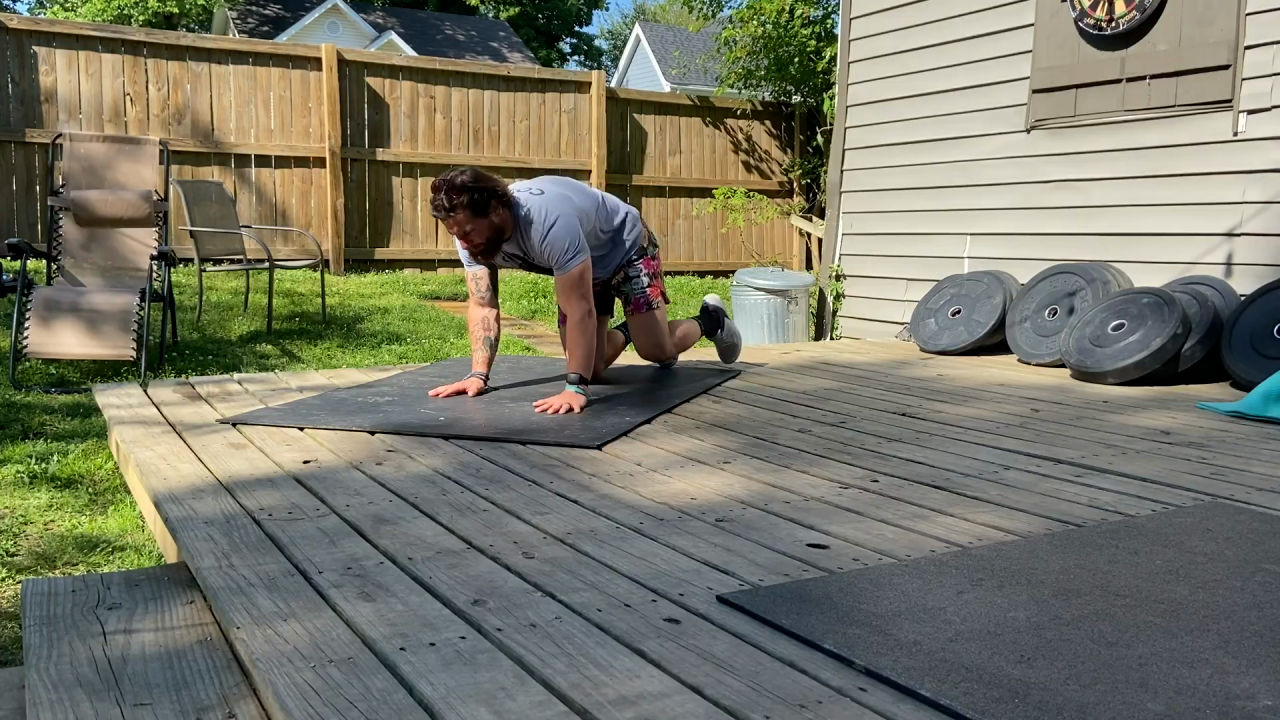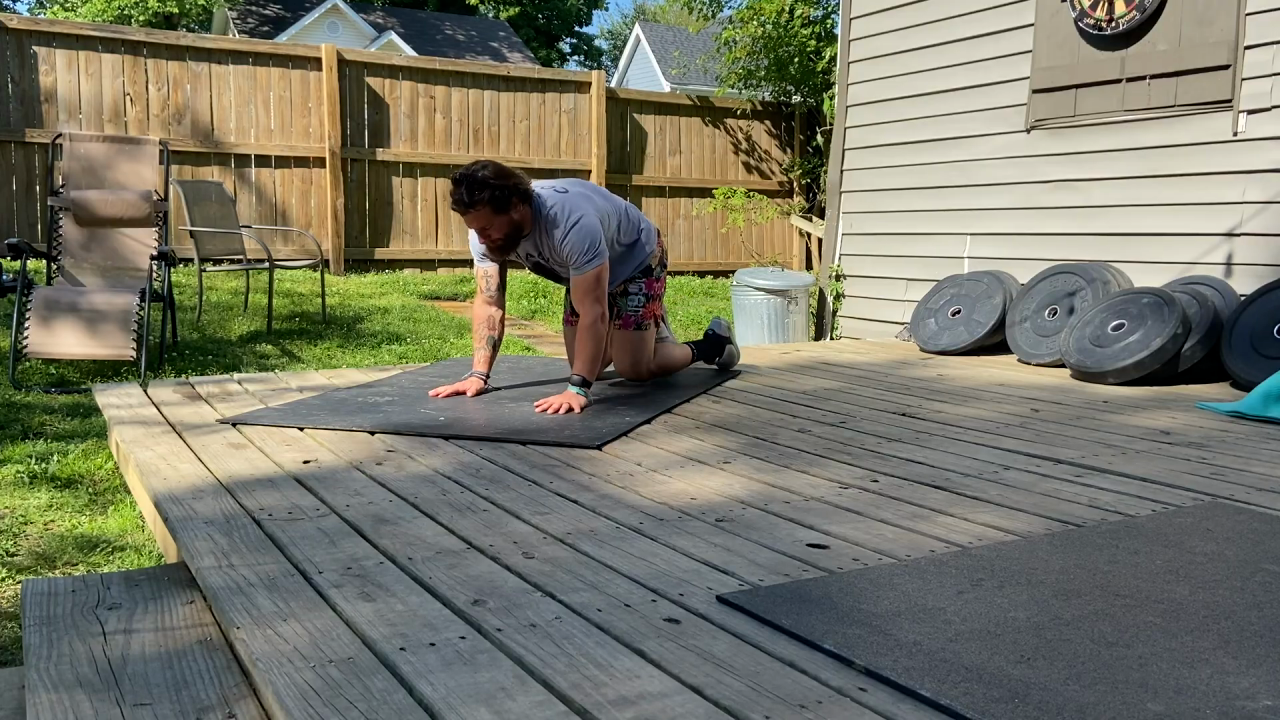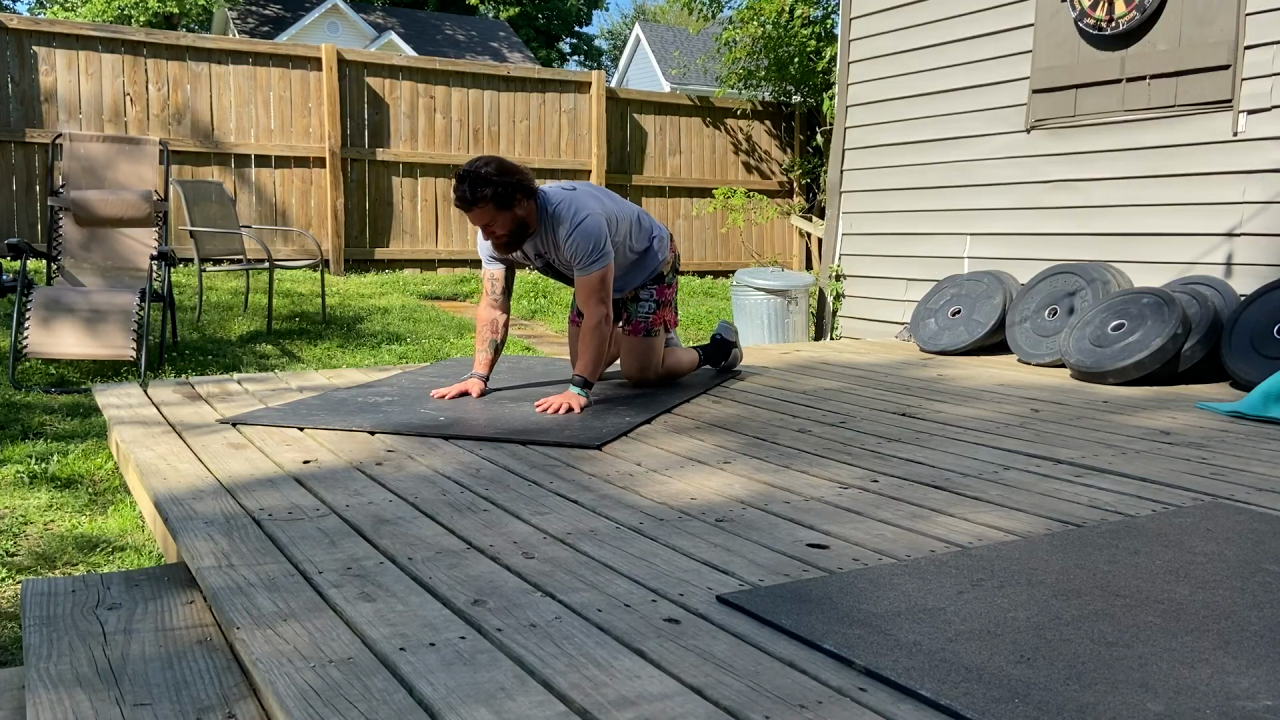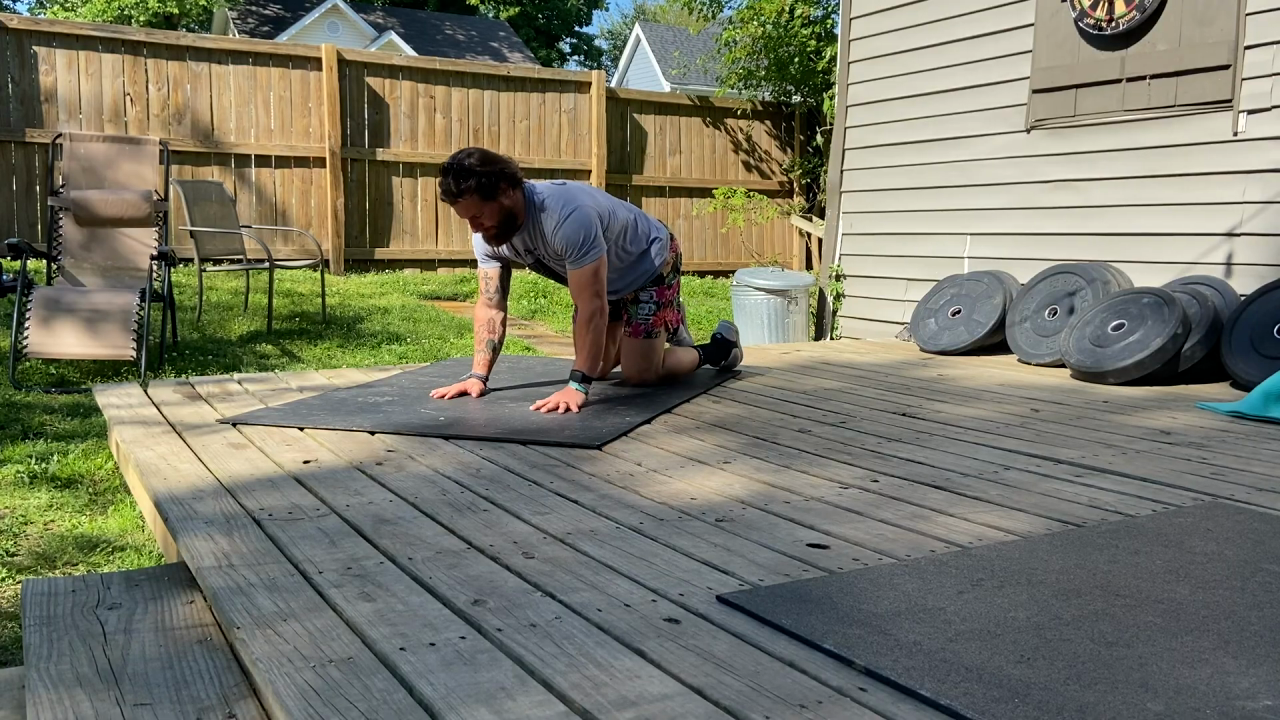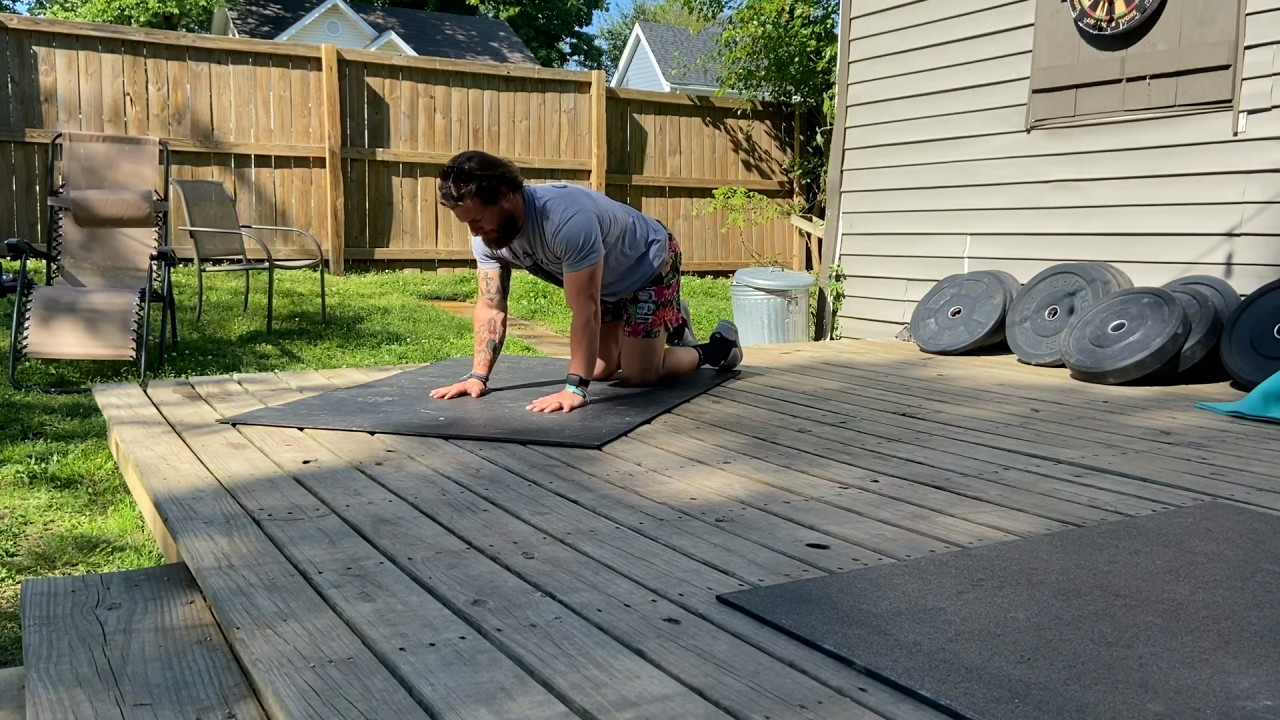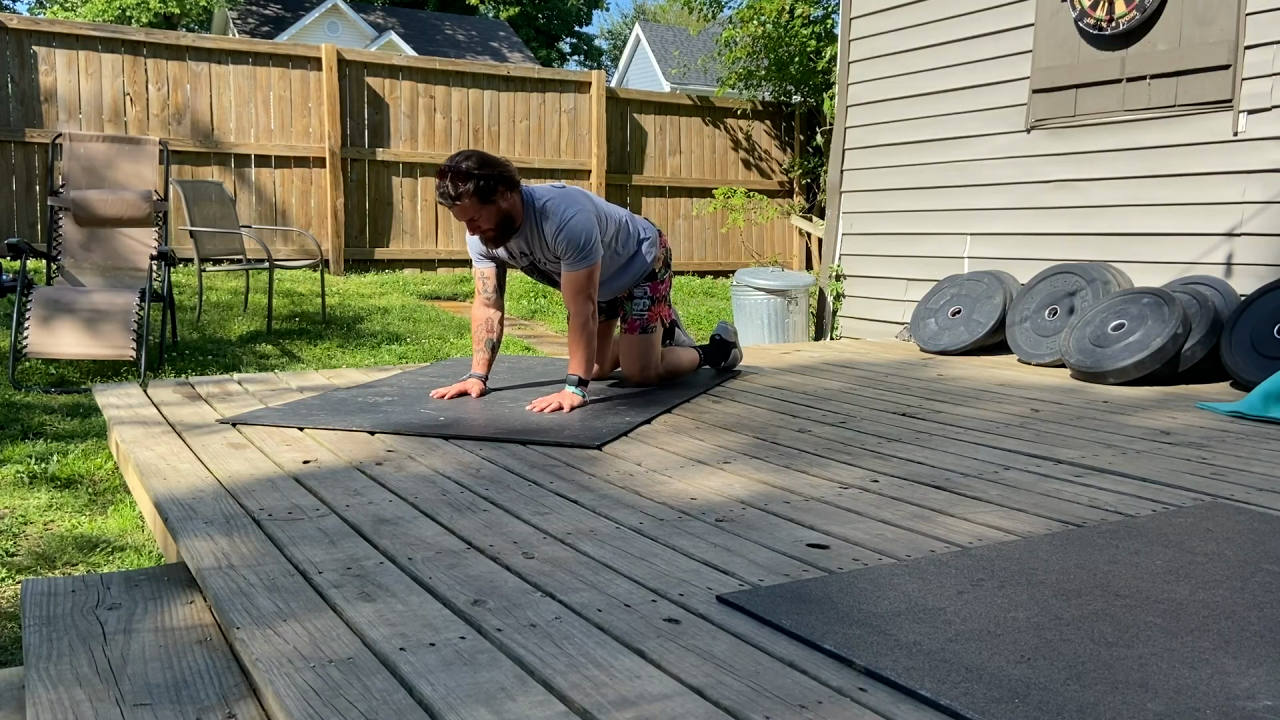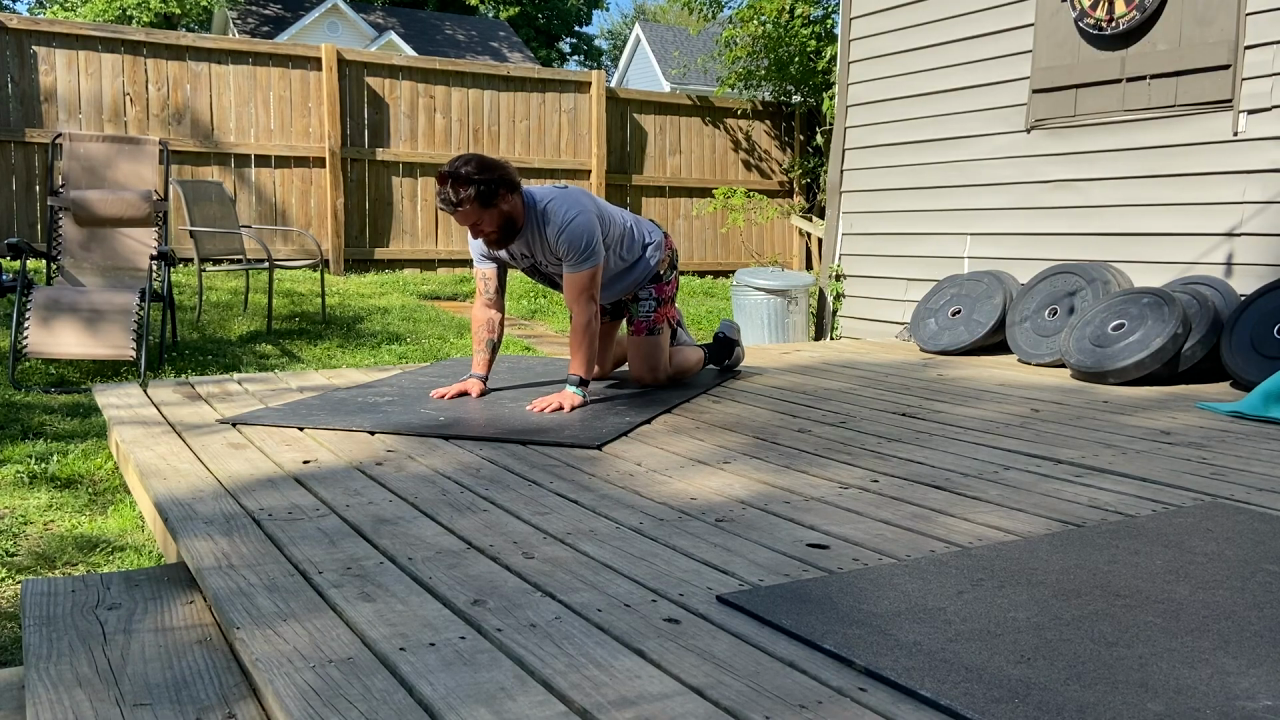
dt=0.3s
person 1, frame 1
left shoulder: (549, 221)
right shoulder: (471, 234)
left elbow: (579, 311)
right elbow: (482, 307)
left wrist: (576, 388)
right wrist: (478, 375)
left hip: (624, 245)
right hip: (579, 266)
left knee: (654, 348)
right knee: (591, 367)
left ankle: (711, 319)
right ankle: (630, 329)
person 1, frame 2
left shoulder: (571, 222)
right shoulder: (485, 230)
left elbow: (593, 312)
right elbow: (489, 305)
left wrist: (577, 389)
right wrist: (478, 374)
left hip: (636, 258)
right hip: (587, 270)
left knee: (634, 369)
right knee: (587, 364)
left ankle: (713, 344)
right ankle: (640, 328)
person 1, frame 3
left shoulder: (577, 222)
right shoulder: (494, 233)
left elbow: (597, 313)
right elbow: (494, 307)
left wrist: (579, 389)
right wrist: (478, 376)
left hip: (649, 263)
right hip: (598, 275)
left knee: (640, 373)
right knee: (587, 364)
left ankle: (718, 348)
right ankle: (651, 331)
person 1, frame 4
left shoulder: (566, 214)
right shoulder: (487, 233)
left elbow: (592, 306)
right elbow: (490, 306)
left wrist: (578, 386)
right wrist: (477, 375)
left hip: (650, 263)
right hip: (604, 273)
left knee: (640, 375)
right knee: (595, 367)
left ankle: (719, 347)
right ankle: (661, 327)
person 1, frame 5
left shoulder: (566, 219)
right shoulder: (487, 236)
left elbow: (585, 310)
right elbow: (490, 307)
left wrist: (575, 388)
right wrist: (478, 376)
left hip: (649, 262)
right hip: (604, 278)
left knee: (640, 375)
right knee: (599, 370)
left ankle: (718, 346)
right ankle: (671, 326)
person 1, frame 6
left shoulder: (565, 217)
right shoulder: (481, 235)
left elbow: (582, 310)
right elbow: (487, 306)
left wrist: (574, 388)
right wrist: (477, 376)
left hip: (642, 261)
right hip: (596, 280)
left knee: (640, 374)
right knee: (595, 368)
left ankle: (717, 349)
right ankle: (660, 330)
person 1, frame 7
left shoulder: (567, 217)
right shoulder: (484, 235)
left elbow: (584, 310)
right elbow: (488, 306)
left wrist: (575, 388)
right wrist: (477, 375)
left hip: (647, 262)
right hip: (600, 280)
left knee: (650, 375)
right knee: (596, 367)
left ankle: (721, 346)
right ankle: (663, 331)
